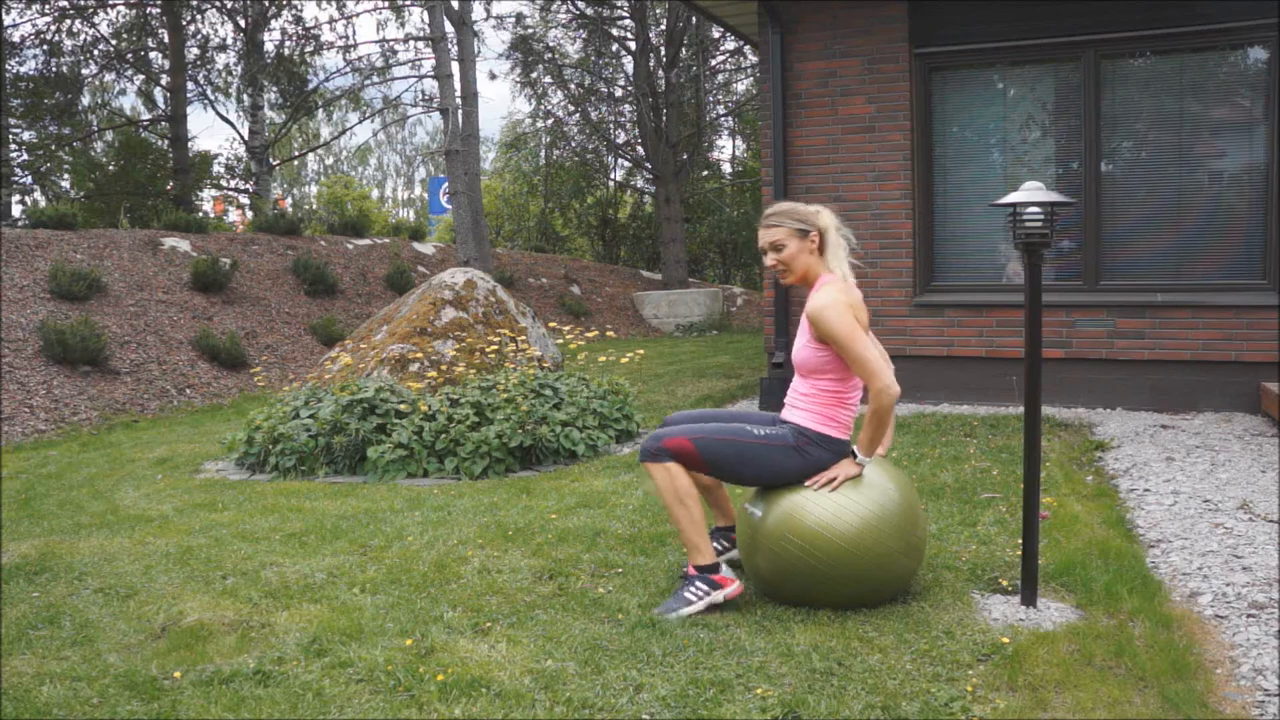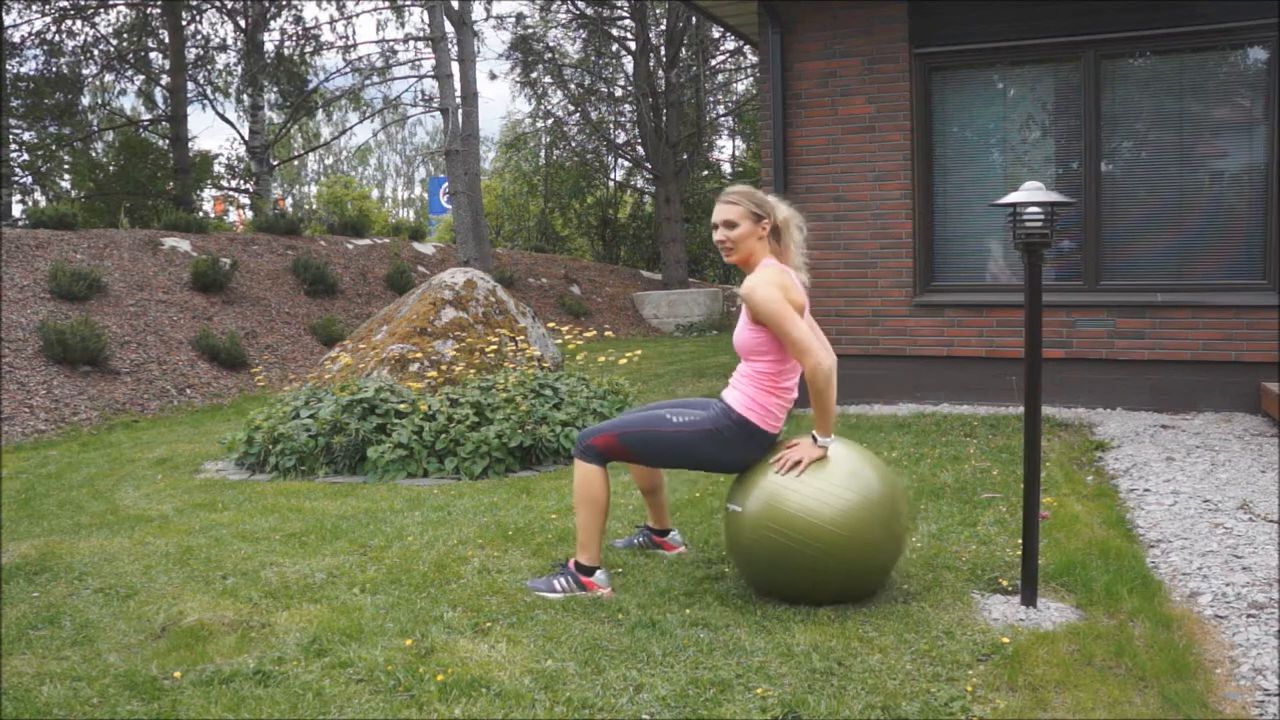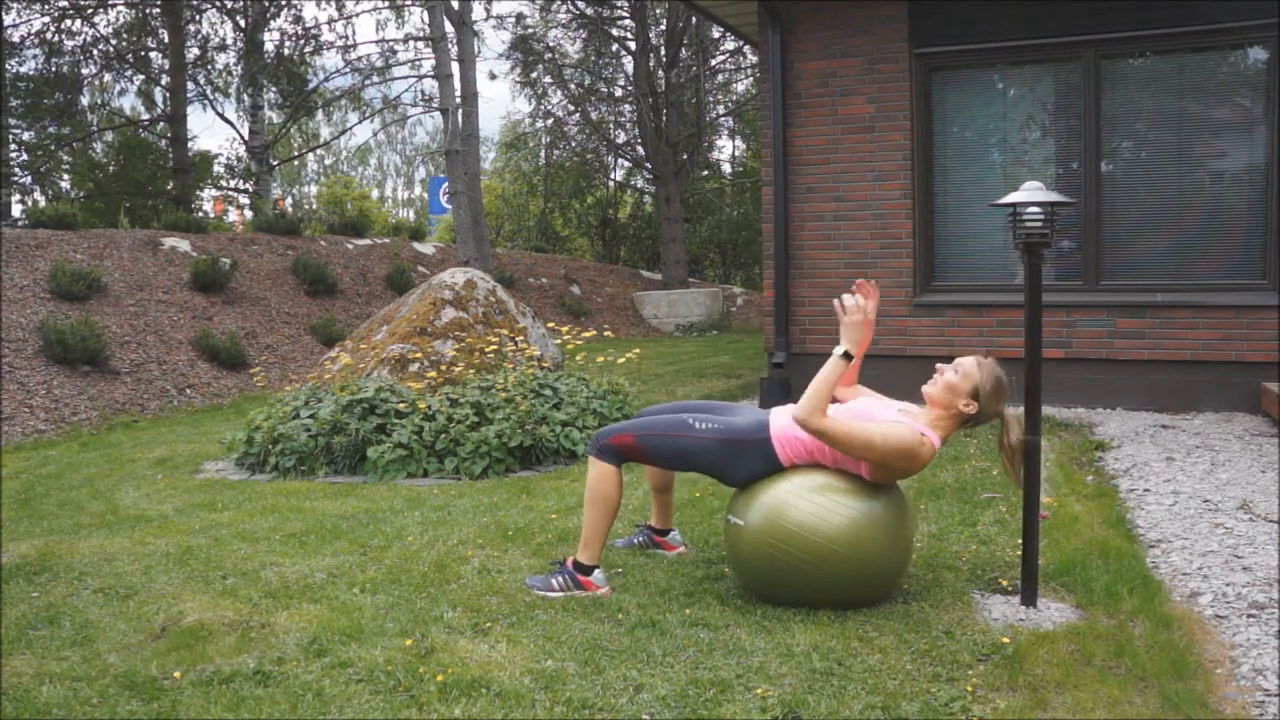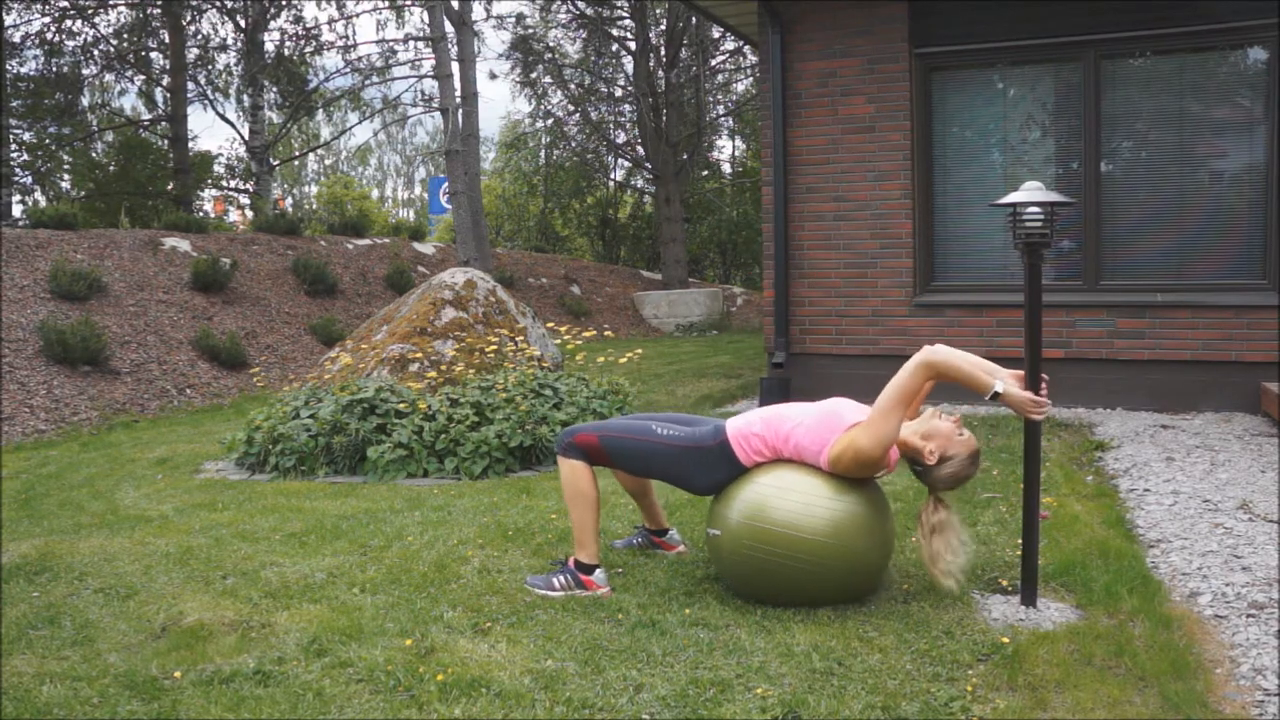
dt=1s
person 1, frame 1
left shoulder: (826, 303)
right shoulder: (831, 290)
left elbow: (885, 388)
right elbow: (883, 368)
left wrist: (858, 459)
right wrist: (879, 443)
left hip: (804, 448)
right hip: (796, 430)
left knee: (656, 448)
right knee: (675, 426)
left ankle: (710, 572)
right ankle: (729, 532)
person 1, frame 2
left shoulder: (759, 285)
right shoulder: (777, 276)
left elbow: (819, 364)
right elbow: (827, 355)
left wrist: (821, 440)
right wrist: (821, 432)
left hip: (732, 431)
right hip: (737, 418)
left knee: (590, 444)
right knee: (625, 426)
left ankle: (587, 572)
right ankle: (661, 532)
person 1, frame 3
left shoulder: (911, 445)
right shoulder: (917, 419)
left elbow: (808, 418)
right elbow: (844, 391)
left wrist: (847, 344)
right wrist: (862, 330)
left hip: (751, 447)
right hip: (763, 422)
left knee: (605, 443)
right knee: (643, 419)
left ankle: (584, 572)
right ankle: (662, 533)
person 1, frame 4
left shoulder: (869, 452)
right shoulder: (898, 435)
left elbow: (927, 359)
right elbow: (933, 356)
left wrist: (1001, 391)
right wrist: (1006, 376)
left hip: (719, 453)
right hip: (731, 433)
left knee: (573, 442)
right knee: (612, 432)
left ankle: (585, 572)
right ankle: (659, 533)
